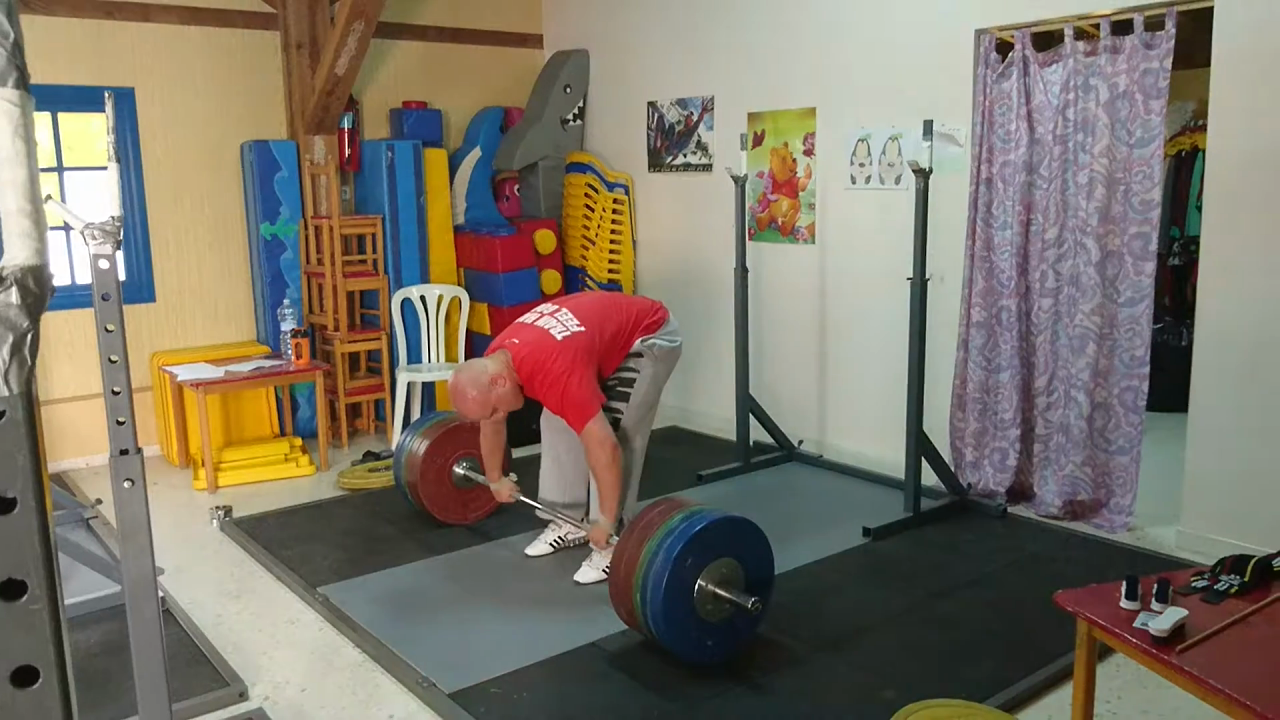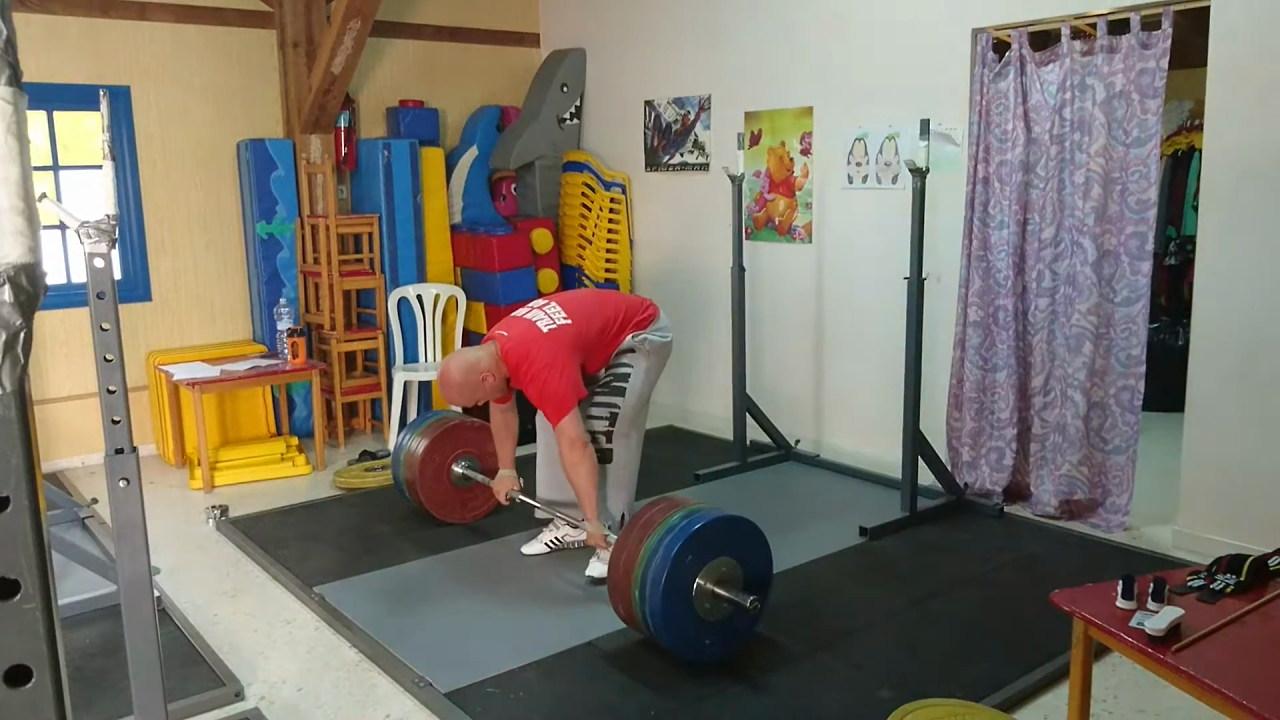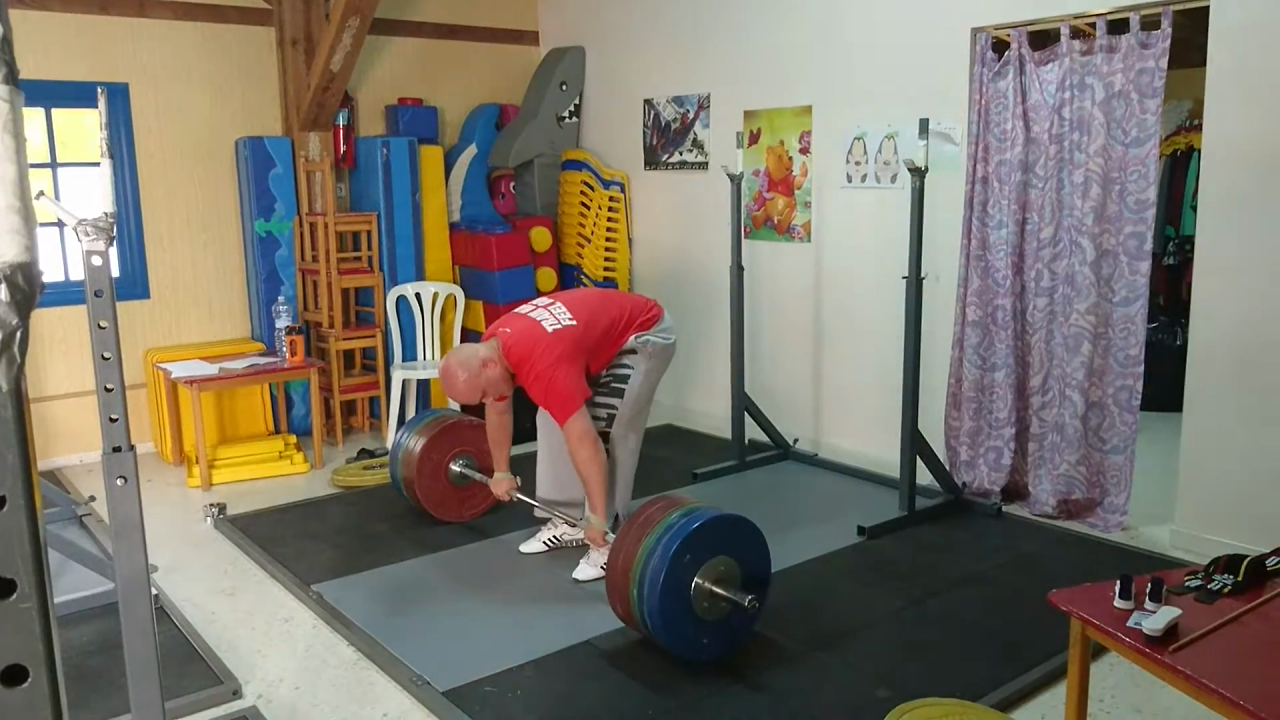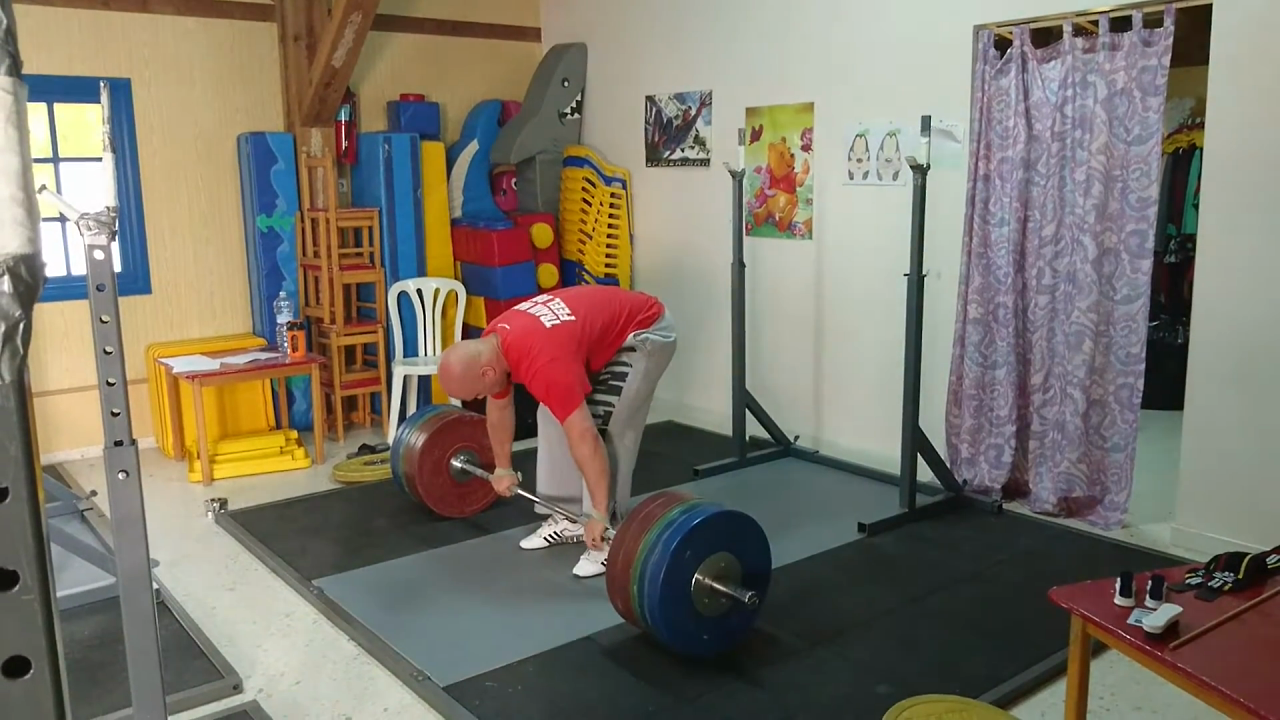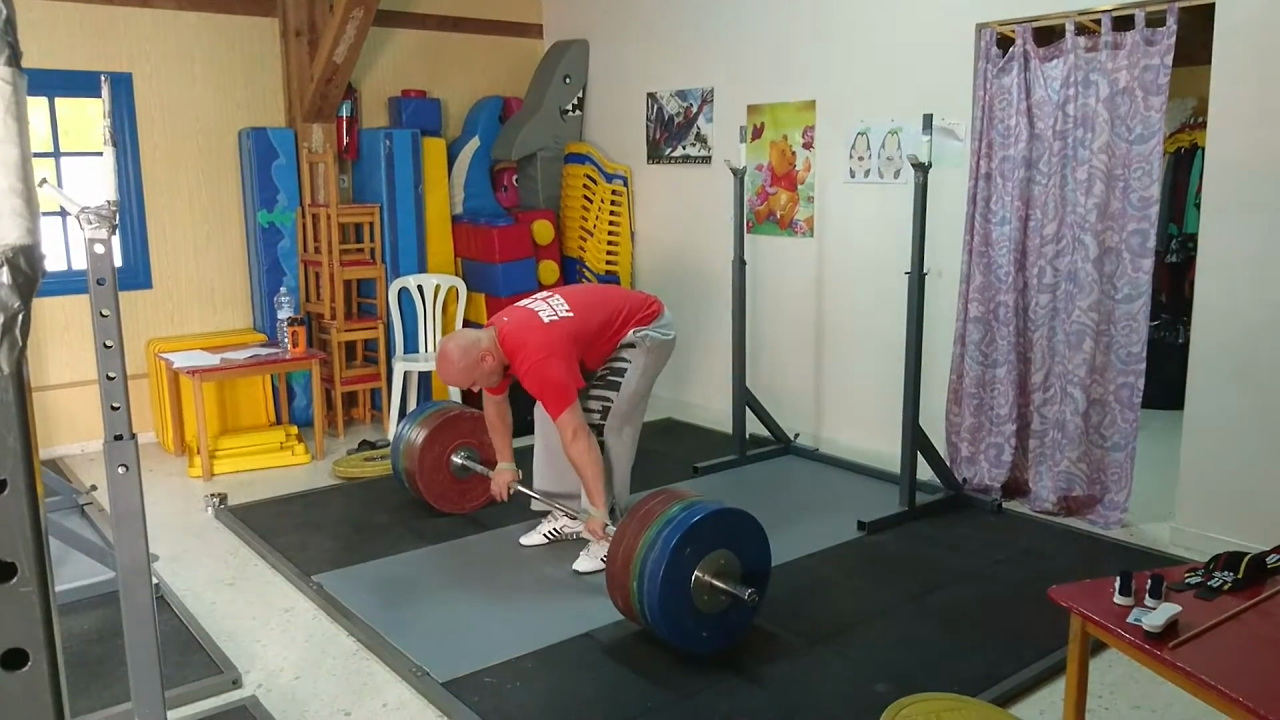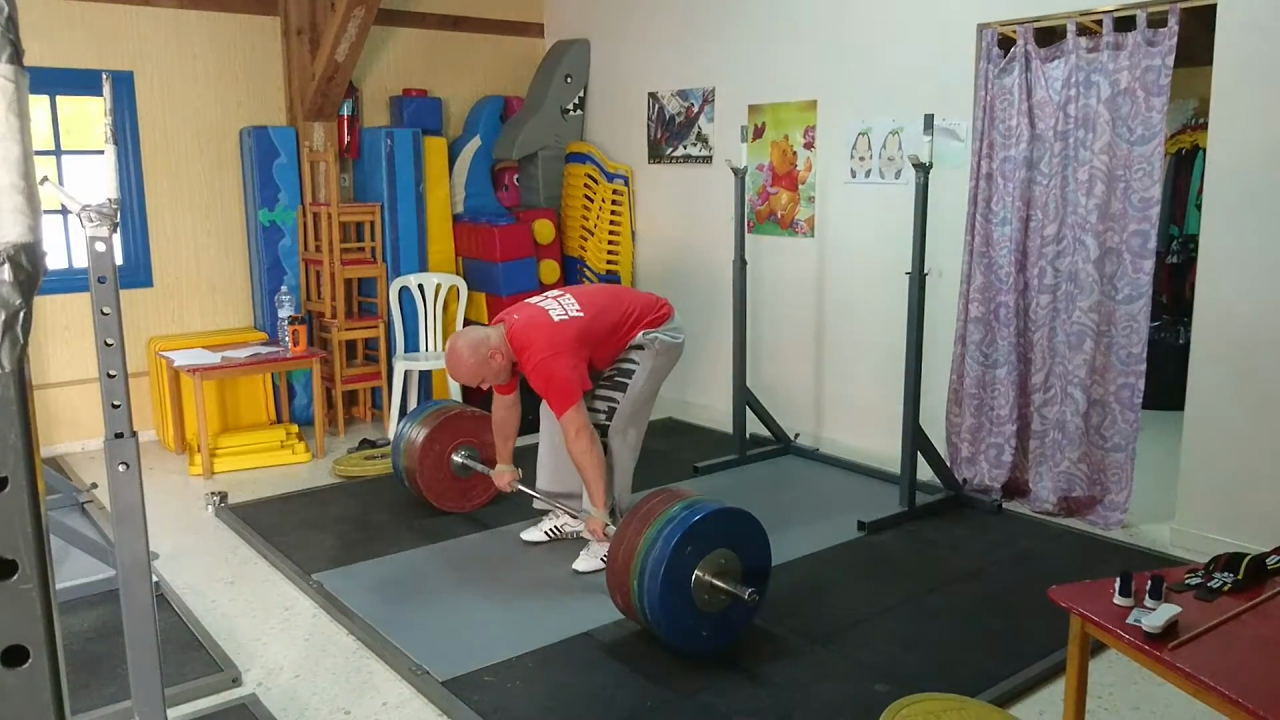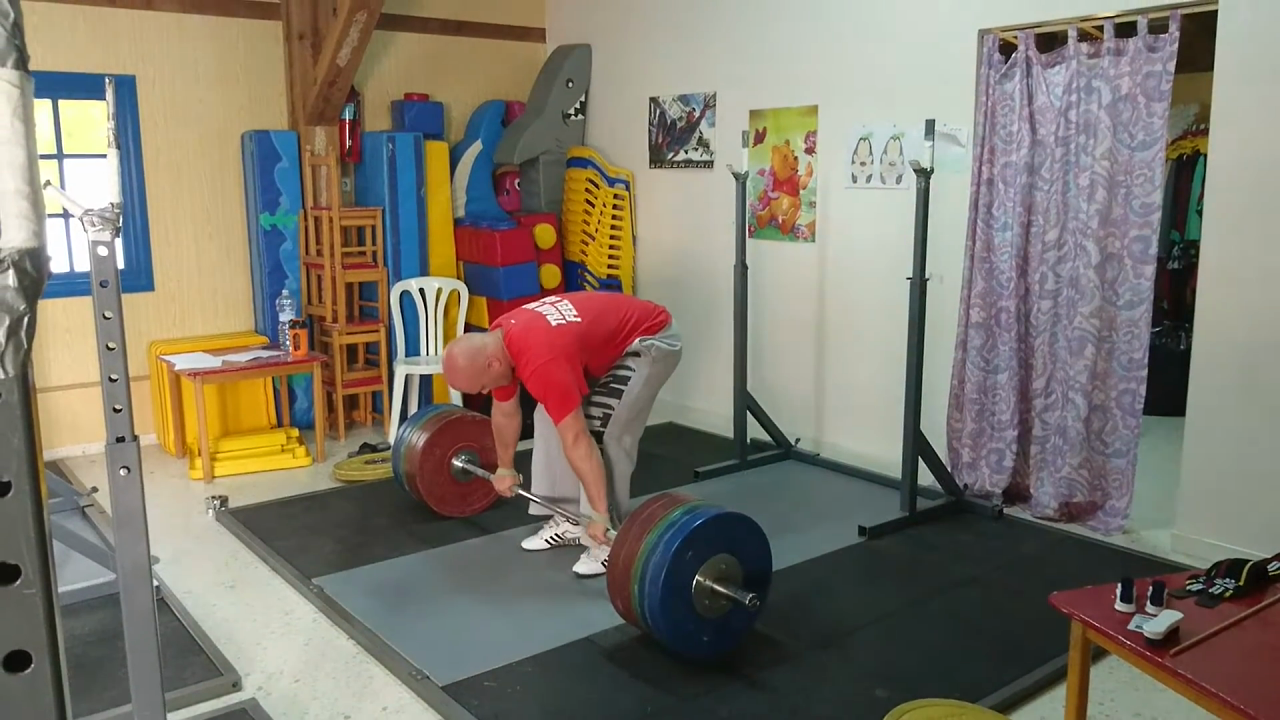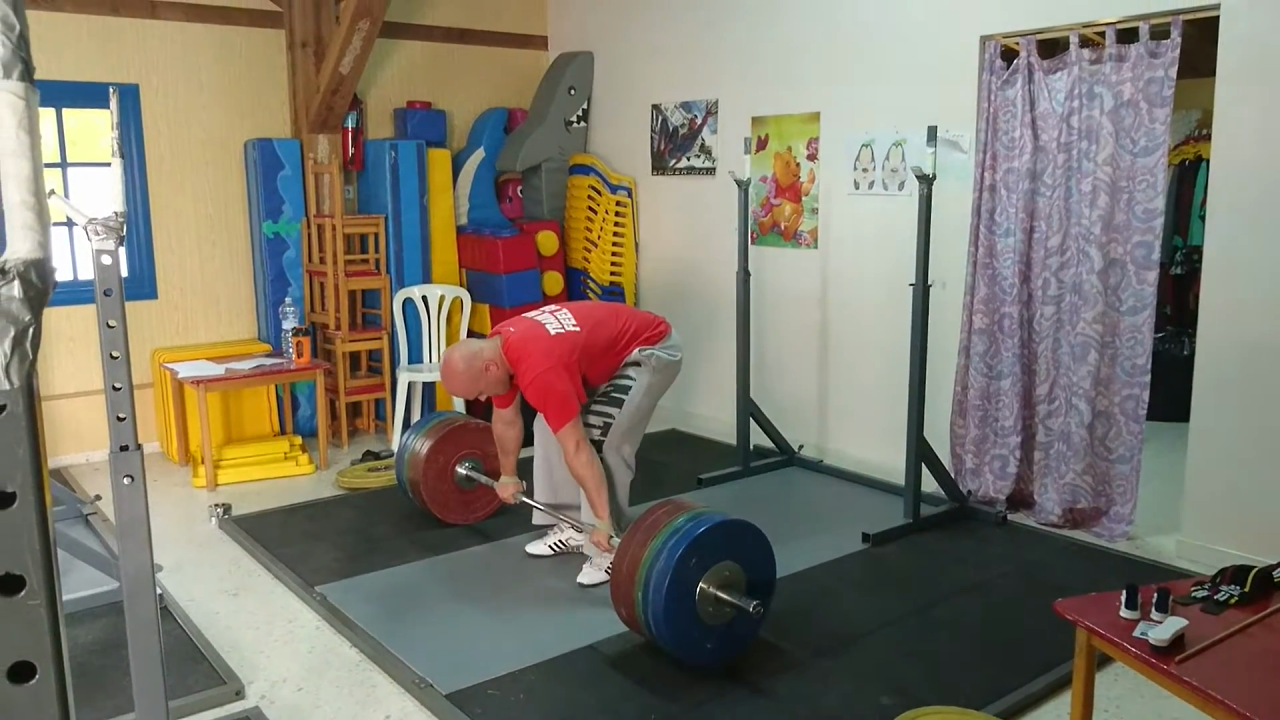
dt=0.5s
person 1, frame 1
left shoulder: (555, 374)
right shoulder: (496, 360)
left elbow: (605, 446)
right elbow: (491, 425)
left wrist: (605, 521)
right wrist: (496, 480)
left hip: (650, 336)
right hip: (608, 329)
left knee: (613, 431)
right knee: (558, 422)
left ankle: (614, 544)
right ankle: (569, 521)
person 1, frame 2
left shoulder: (540, 367)
right shoulder: (489, 352)
left elbow: (575, 444)
right elbow: (503, 410)
left wrist: (593, 522)
right wrist: (507, 471)
left hip: (641, 333)
right hip: (599, 330)
left knee: (605, 430)
right knee: (552, 422)
left ankle: (611, 538)
right ankle: (570, 524)
person 1, frame 3
left shoulder: (543, 366)
right shoulder: (491, 346)
left elbow: (585, 441)
right elbow: (498, 411)
left wrist: (598, 519)
right wrist: (501, 472)
left hip: (644, 334)
right hip: (604, 329)
left knee: (605, 430)
right knee: (553, 420)
left ankle: (609, 540)
right ankle: (568, 522)
person 1, frame 4
left shoulder: (542, 363)
right shoulder: (491, 343)
left elbow: (585, 438)
right elbow: (499, 407)
left wrist: (599, 515)
right wrist: (503, 468)
left hip: (645, 332)
right hip: (604, 326)
left knee: (604, 428)
right knee: (554, 416)
right ankle: (569, 518)
person 1, frame 5
left shoulder: (538, 358)
right shoulder: (491, 339)
left elbow: (576, 435)
right elbow: (495, 403)
left wrist: (598, 510)
right wrist: (505, 464)
left hip: (645, 330)
right hip: (605, 326)
left knee: (601, 425)
right knee: (551, 413)
left ankle: (609, 532)
right ankle: (568, 514)
person 1, frame 6
left shoulder: (544, 358)
right shoulder: (497, 336)
left elbow: (581, 435)
right elbow: (505, 404)
left wrist: (599, 511)
right wrist: (504, 464)
left hip: (654, 333)
right hip: (611, 326)
left knee: (604, 426)
right knee: (558, 412)
left ankle: (609, 531)
right ankle: (567, 513)
person 1, frame 7
left shoulder: (542, 362)
right shoulder: (495, 342)
left elbow: (577, 440)
right elbow: (505, 412)
left wrist: (600, 515)
right wrist: (505, 469)
left hip: (651, 340)
right hip: (609, 335)
left knee: (601, 431)
right knee: (551, 418)
left ankle: (608, 539)
right ankle: (568, 520)
person 1, frame 8
left shoulder: (539, 370)
right shoulder: (495, 349)
left elbow: (577, 448)
right elbow: (507, 420)
left wrist: (602, 521)
right wrist: (508, 476)
left hip: (652, 350)
right hip: (609, 346)
left knee: (600, 440)
right knee: (550, 427)
left ankle: (610, 548)
right ankle: (572, 526)
